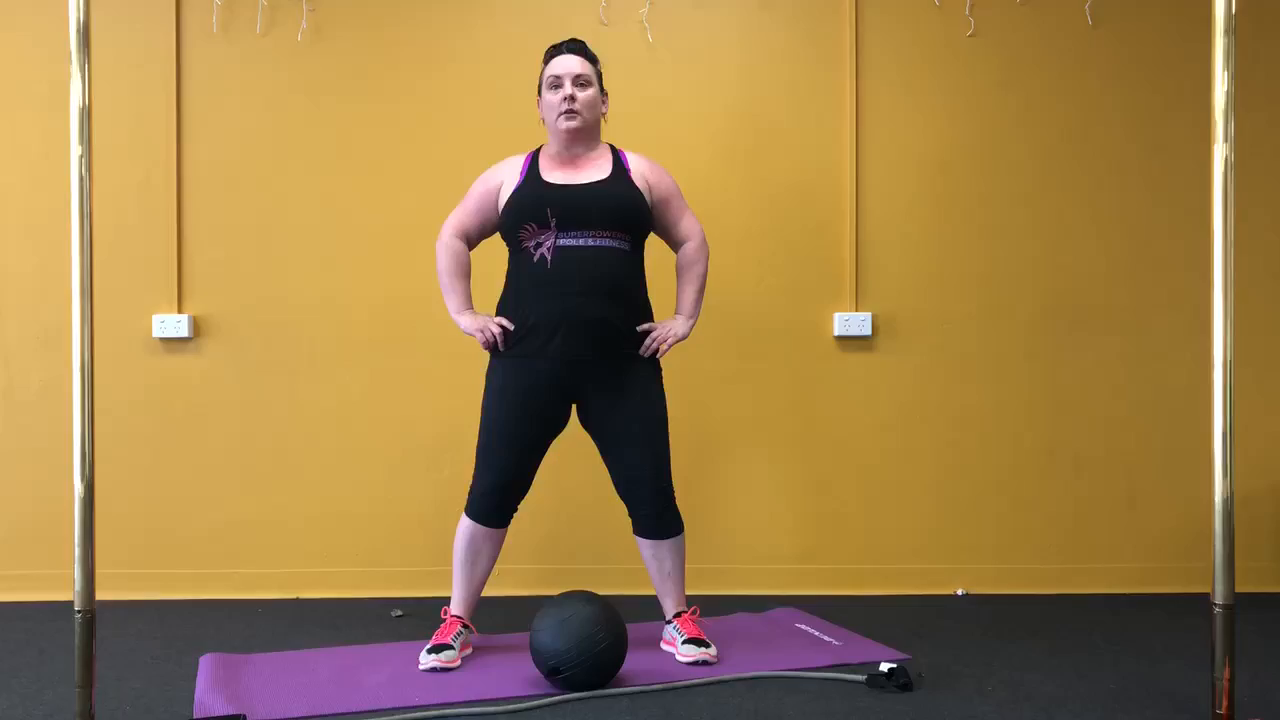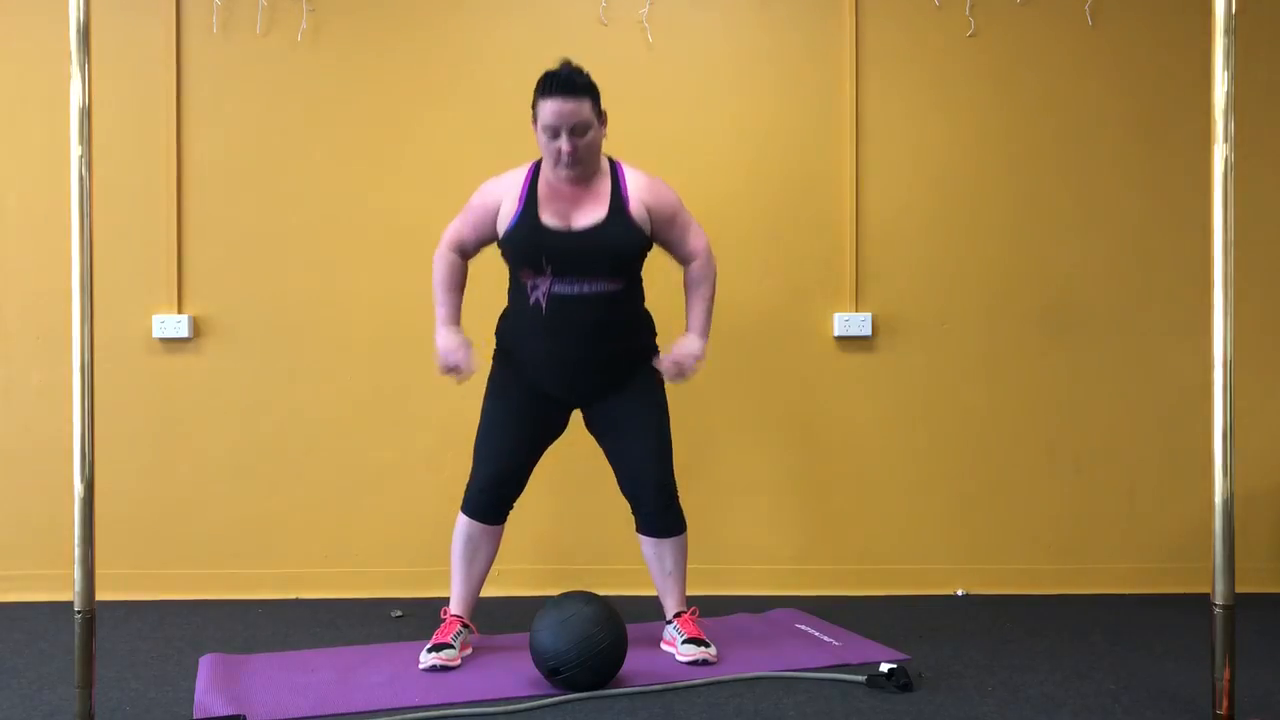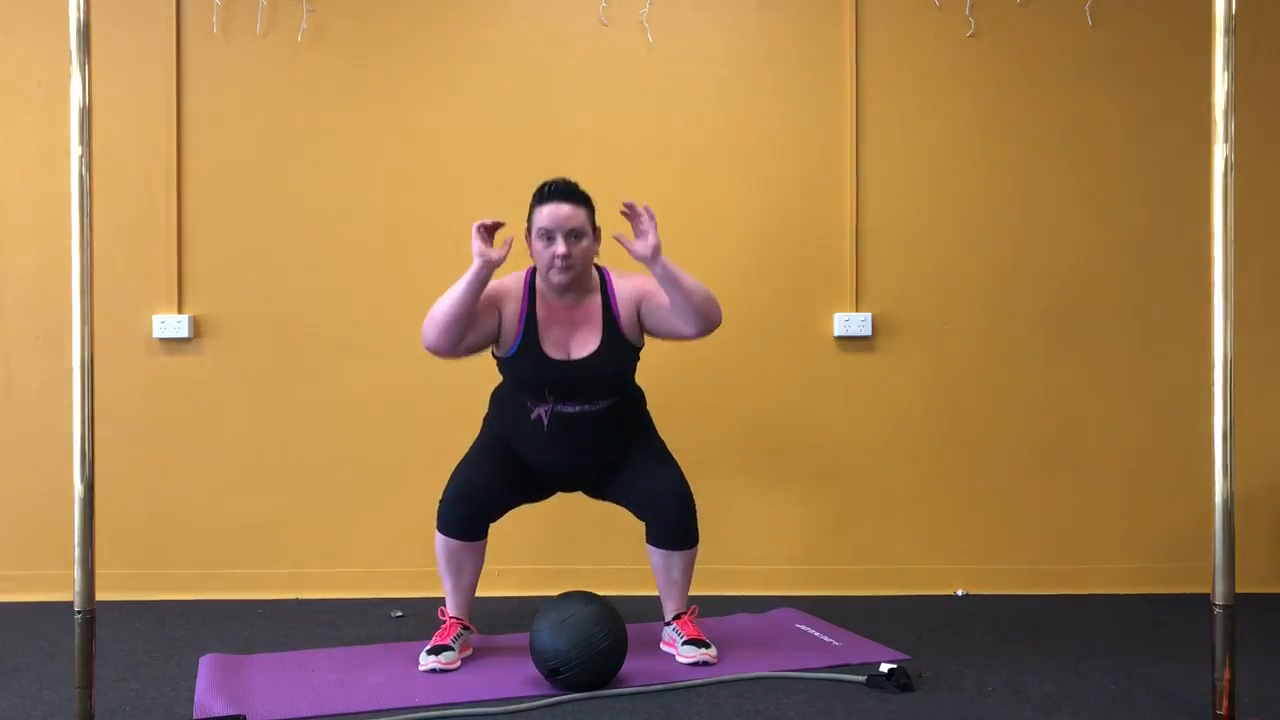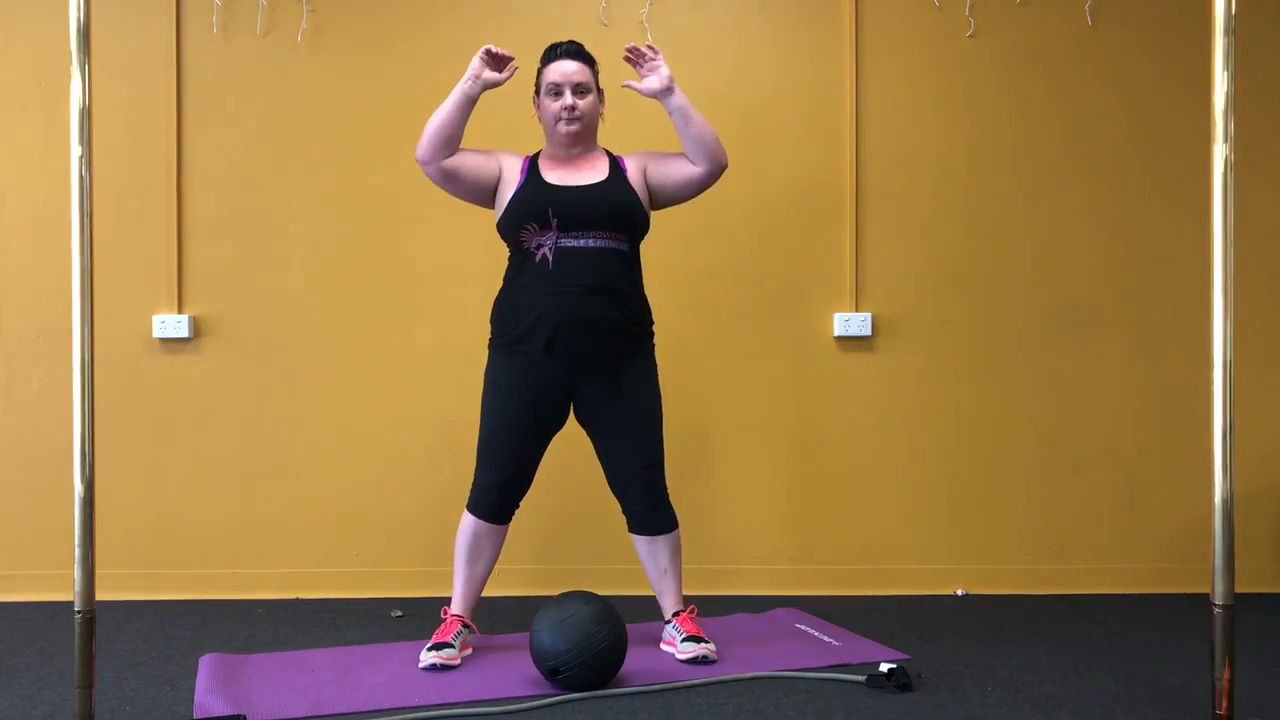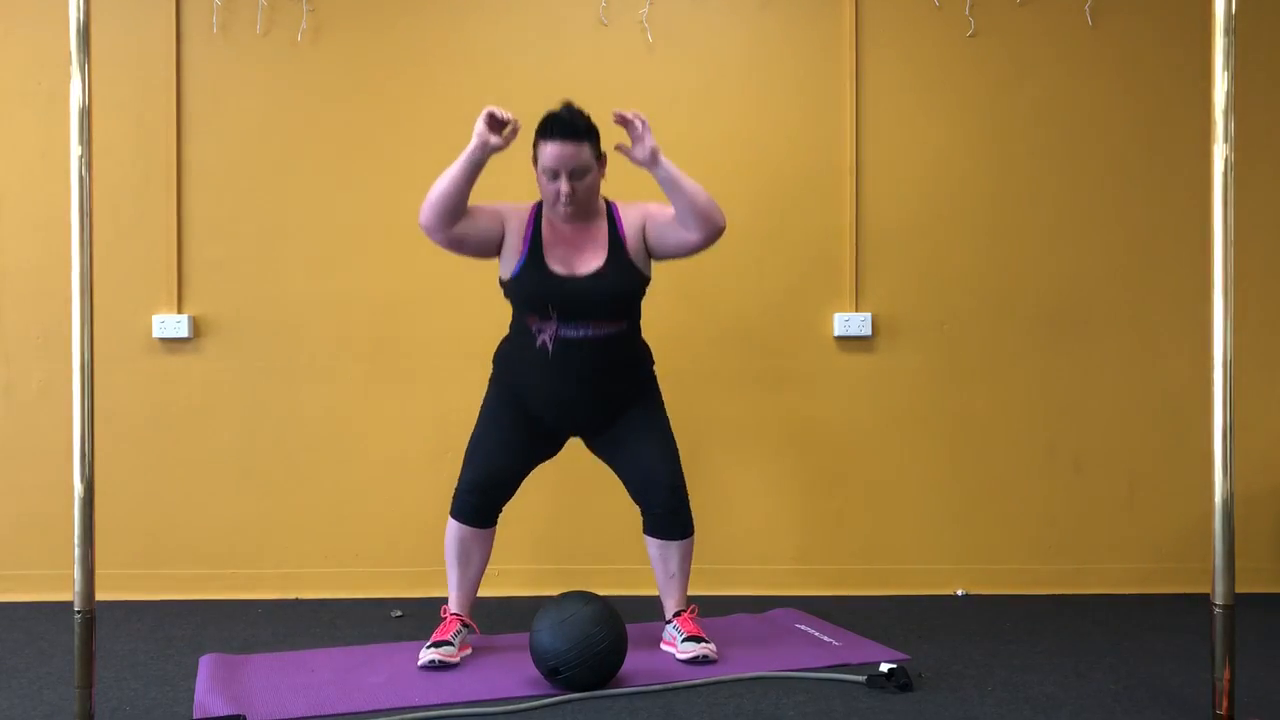
dt=0.7s
person 1, frame 1
left shoulder: (639, 173)
right shoulder: (509, 176)
left elbow: (691, 242)
right elbow: (452, 239)
left wrist: (684, 319)
right wrist: (463, 314)
left hip: (622, 364)
right hip: (528, 361)
left knee: (650, 491)
right knee: (493, 490)
left ankle: (679, 620)
right ankle: (456, 623)
person 1, frame 2
left shoulder: (642, 191)
right shoulder: (507, 191)
left elbow: (697, 255)
right elbow: (451, 249)
left wrist: (695, 335)
right wrist: (448, 328)
left hip: (624, 376)
right hip: (527, 374)
left knee: (654, 490)
right knee: (488, 488)
left ankle: (679, 621)
right ankle: (455, 624)
person 1, frame 3
left shoulder: (628, 296)
right shoulder: (506, 300)
left elbow: (703, 322)
right elbow: (437, 342)
left wrist: (658, 262)
right wrist: (478, 272)
left hip: (618, 447)
right hip: (519, 448)
left knee: (673, 505)
right knee: (460, 504)
left ankle: (678, 622)
right ankle: (455, 627)
person 1, frame 4
left shoulder: (635, 173)
right shoulder: (509, 174)
left elbow: (710, 167)
right elbow: (431, 158)
left wrist: (668, 95)
right wrist: (472, 85)
left hip: (618, 359)
right hip: (526, 356)
left knee: (643, 489)
right knee: (495, 487)
left ankle: (677, 620)
right ankle: (457, 622)
person 1, frame 5
left shoulder: (635, 225)
right shoulder: (512, 226)
left elbow: (707, 228)
right elbow: (435, 223)
left wrist: (656, 164)
right wrist: (477, 152)
left hip: (622, 399)
right hip: (527, 398)
left knee: (665, 490)
right knee: (477, 489)
left ankle: (678, 621)
right ankle: (456, 622)
